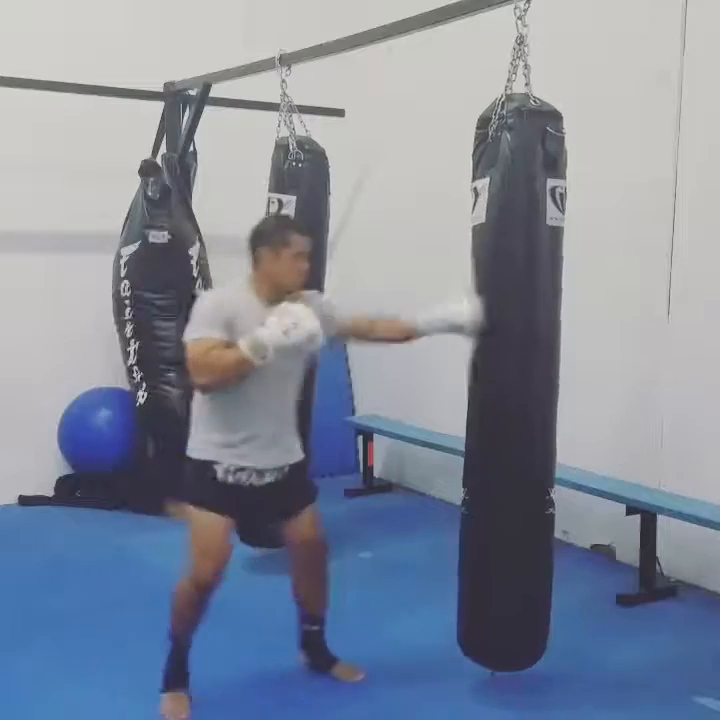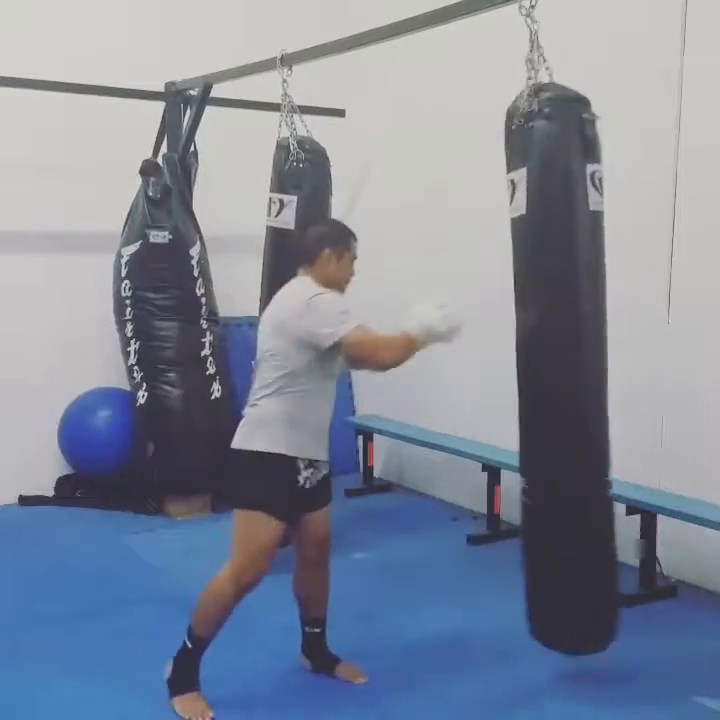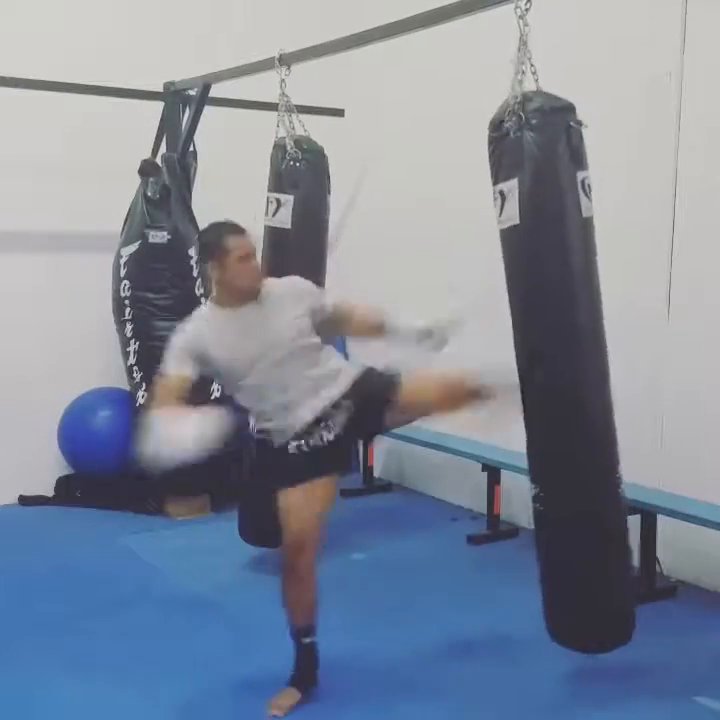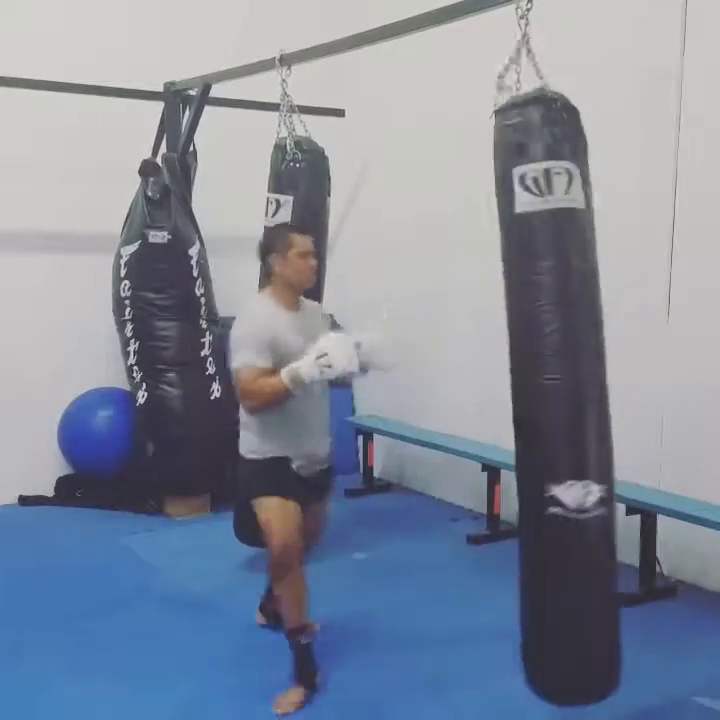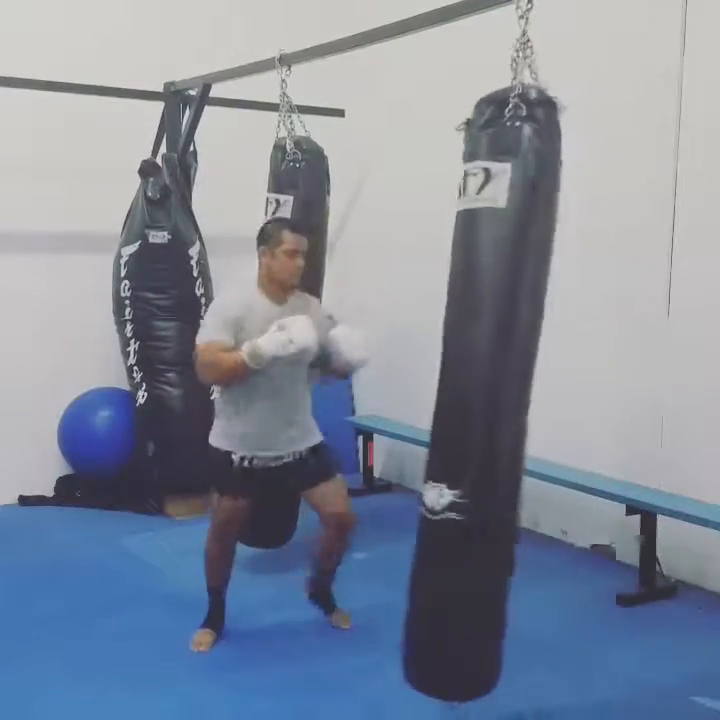
dt=0.5s
person 1, frame 1
left shoulder: (310, 306)
right shoulder: (217, 304)
left elbow: (374, 330)
right elbow: (205, 374)
left wrist: (435, 322)
right wrist: (262, 342)
left hip: (281, 459)
right hip: (218, 461)
left knee: (311, 552)
right knee: (205, 572)
left ankle: (316, 651)
right ankle: (176, 675)
person 1, frame 2
left shoulder: (299, 302)
right shoulder: (315, 303)
right elbow: (379, 355)
left wrist: (354, 352)
right wrist: (427, 329)
left hip: (301, 454)
right hip: (268, 454)
left knee: (317, 548)
right knee: (247, 570)
left ankle: (317, 651)
right ankle: (182, 676)
person 1, frame 3
left shoulder: (291, 290)
right shoulder: (195, 333)
left elbow: (346, 319)
right elbow: (167, 395)
left wrist: (402, 328)
right wrist: (163, 421)
left hip: (346, 396)
right hip: (297, 437)
left knee: (454, 391)
right knee: (298, 547)
right ankle: (306, 671)
person 1, frame 4
left shoulder: (315, 313)
right shoulder: (255, 322)
right elbow: (253, 397)
left wrist: (350, 360)
right wrist: (303, 372)
left hip: (314, 450)
right hip: (269, 456)
left knee: (307, 539)
right knee: (284, 551)
left ankle: (274, 607)
right ankle: (305, 672)
person 1, frame 5
left shoulder: (311, 309)
right shoulder: (230, 306)
left elbow: (334, 365)
right elbow: (209, 370)
left wrist: (348, 357)
right wrist: (267, 346)
left hip: (299, 441)
right hip: (238, 445)
left knee: (341, 517)
right knee: (225, 533)
left ankle: (320, 589)
right ankle: (215, 615)
